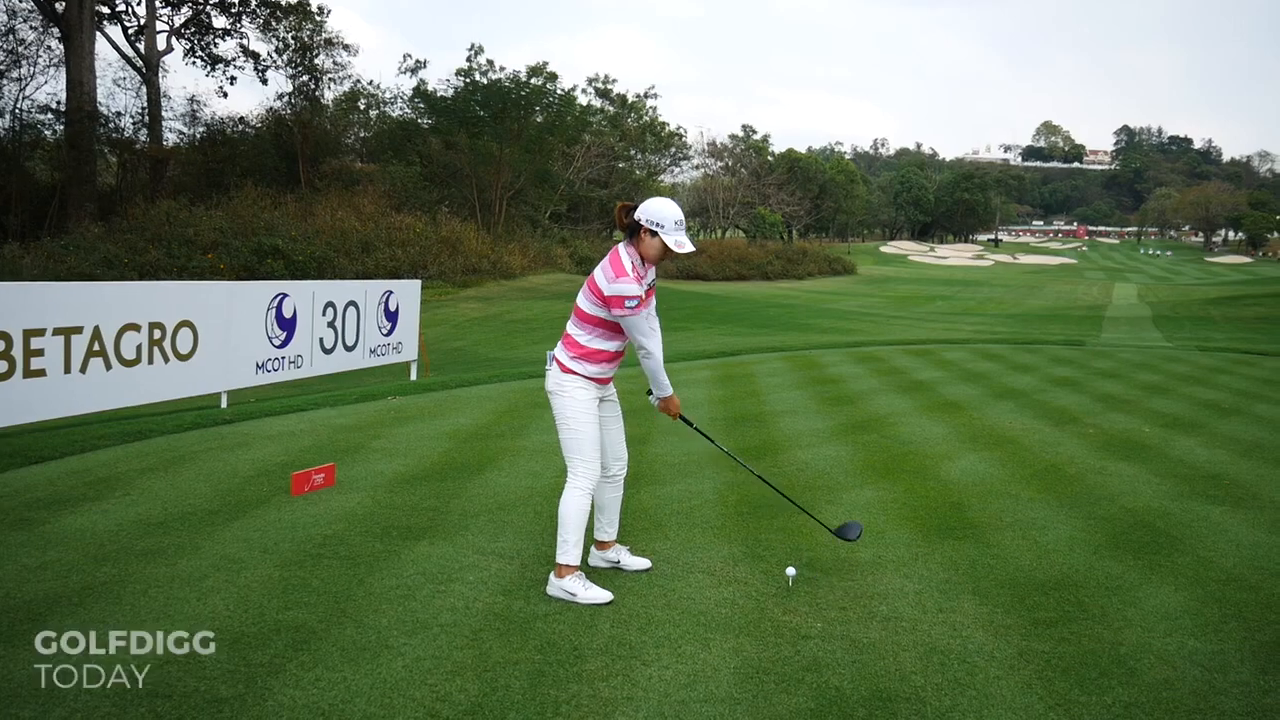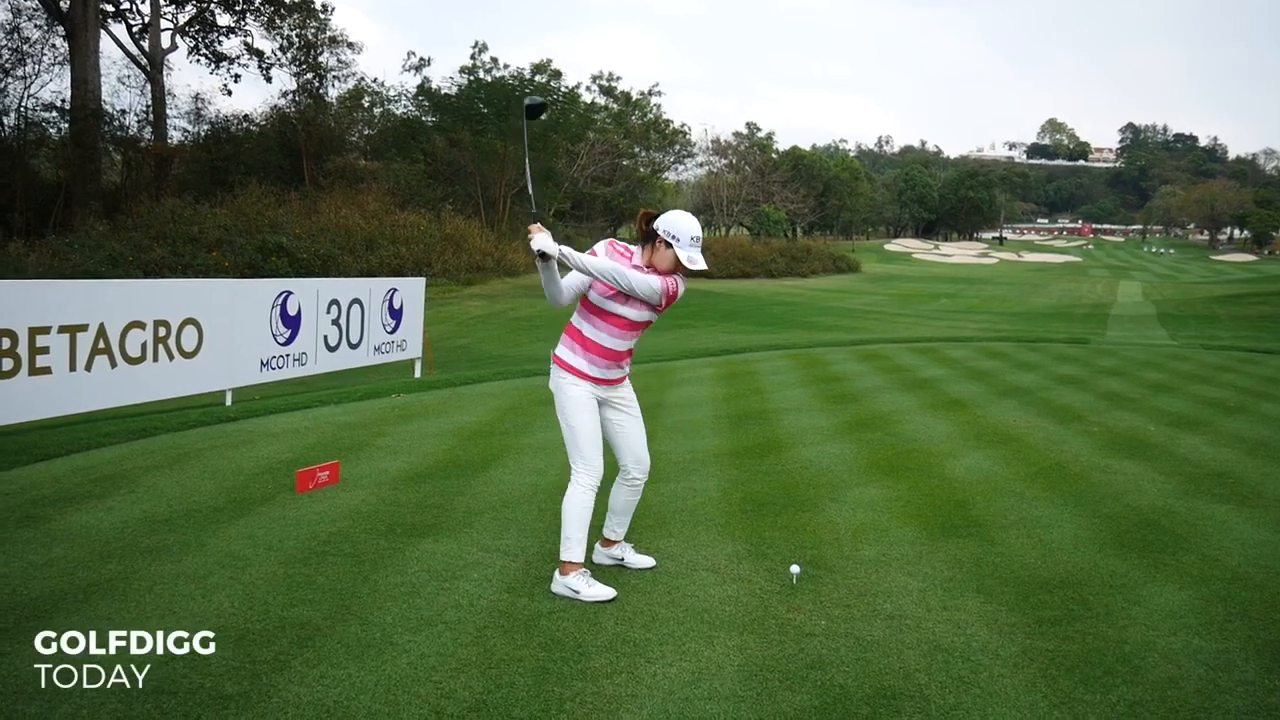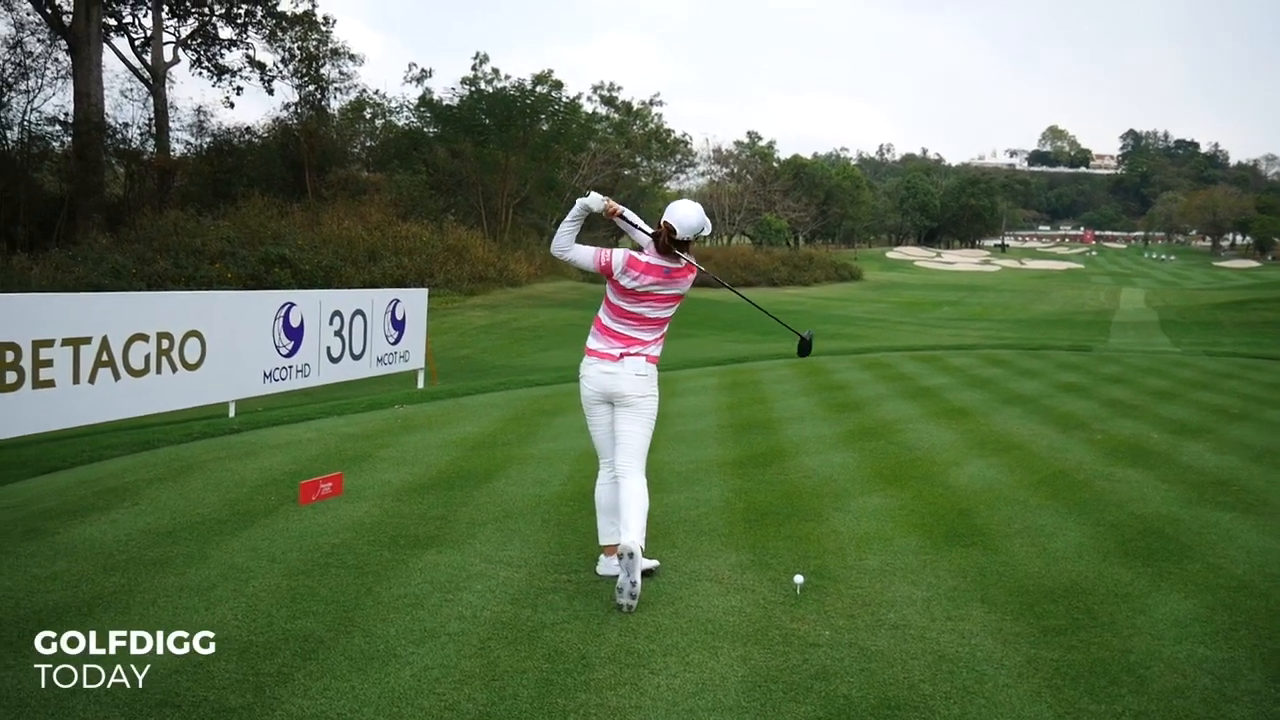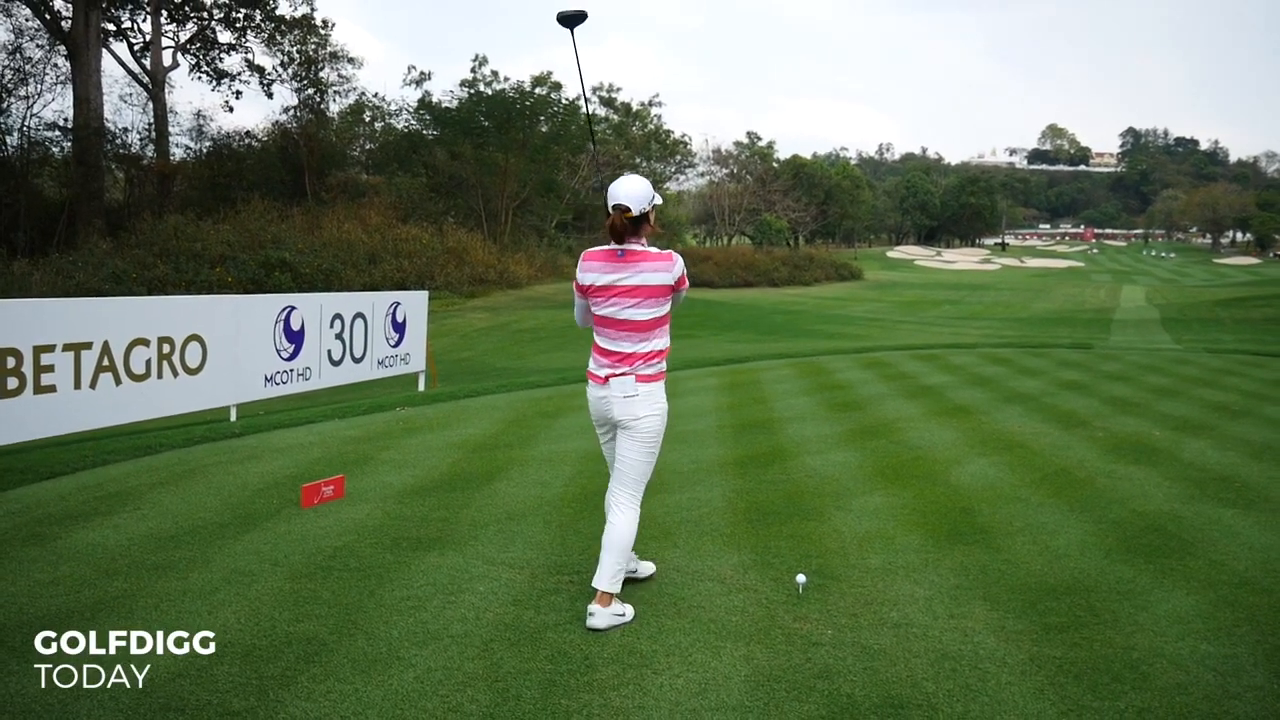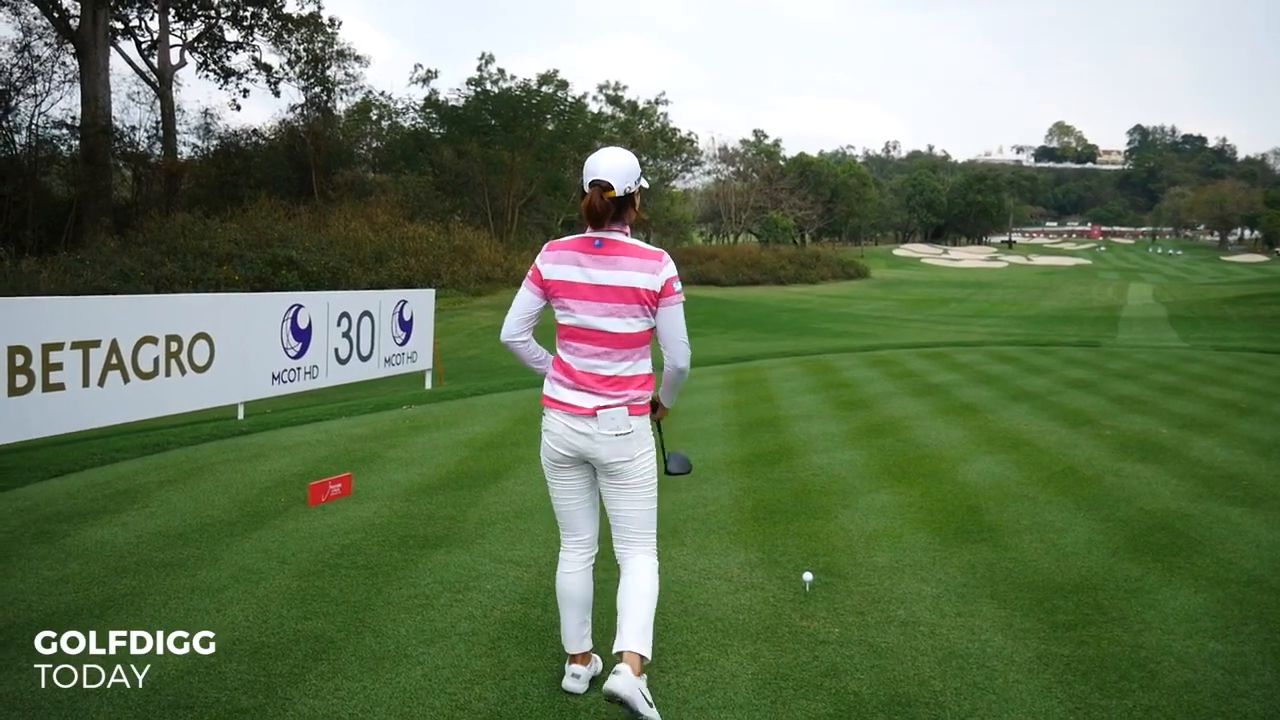
dt=1s
person 1, frame 1
left shoulder: (643, 264)
right shoulder: (620, 280)
left elbow: (651, 325)
right elbow: (644, 344)
left wrist: (659, 386)
right wrist: (665, 393)
left hip: (600, 380)
right hip: (573, 380)
left knee: (615, 465)
right knee: (585, 475)
left ankle: (604, 547)
right ankle: (564, 574)
person 1, frame 2
left shoulder: (671, 285)
right shoulder: (610, 254)
left elbow: (621, 278)
right elbow: (558, 296)
left wrist: (559, 250)
right wrist: (546, 257)
left hip: (613, 381)
right hip: (577, 376)
left knee: (637, 467)
right knee: (587, 473)
left ankle: (610, 544)
right ankle: (569, 572)
person 1, frame 3
left shoulder: (625, 263)
right shoulder: (687, 272)
left elbow: (560, 250)
right elbow: (654, 243)
left wrist: (584, 206)
right wrist: (618, 212)
left hip: (595, 373)
right hip: (637, 379)
left knee: (609, 467)
right knee: (630, 472)
left ankle: (611, 553)
right ankle: (630, 548)
person 1, frame 4
left shoulder: (588, 262)
right shoulder: (669, 263)
left hip: (600, 391)
right hip: (642, 395)
left knee: (621, 482)
right knee: (627, 498)
left ankle: (617, 562)
right ankle: (604, 602)
person 1, frame 5
left shoulder: (554, 255)
right shoulder: (656, 265)
left elbow: (512, 334)
right elbow: (679, 359)
left wrist: (557, 376)
right wrist: (664, 402)
left hip: (561, 425)
right hip: (624, 428)
left knee: (576, 548)
right knee: (639, 554)
left ankle: (578, 661)
right ankle: (631, 672)
